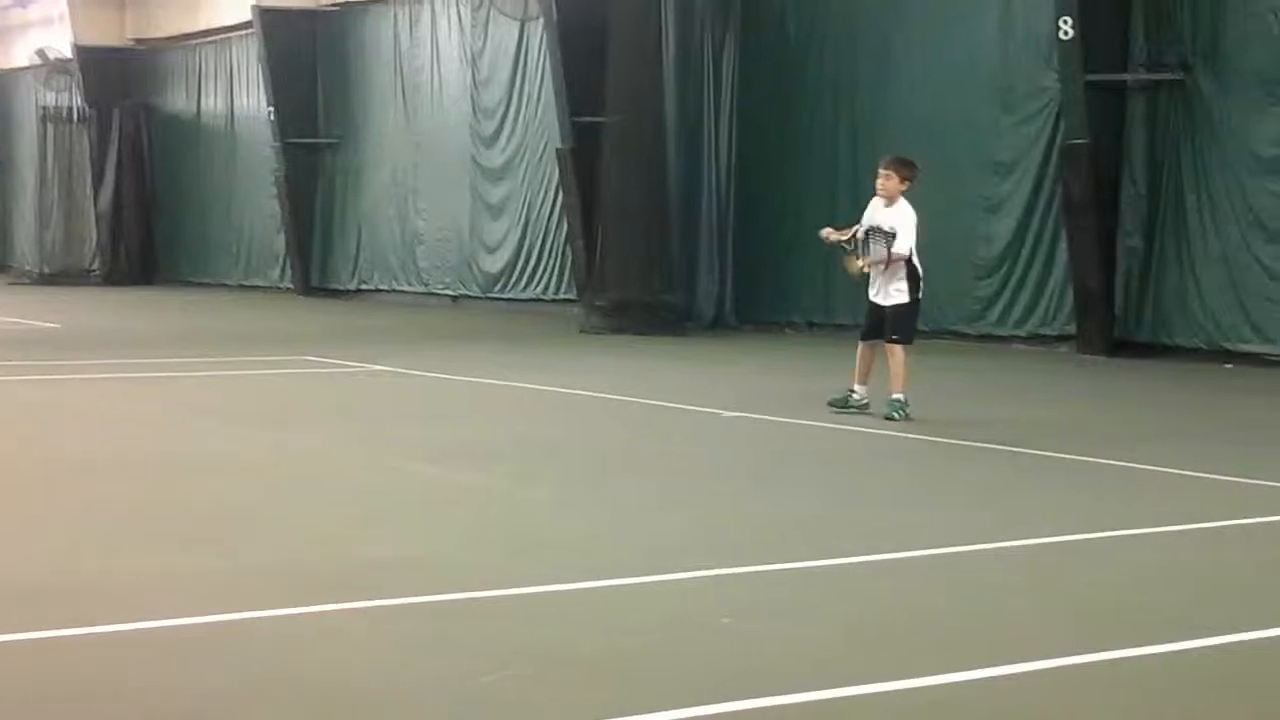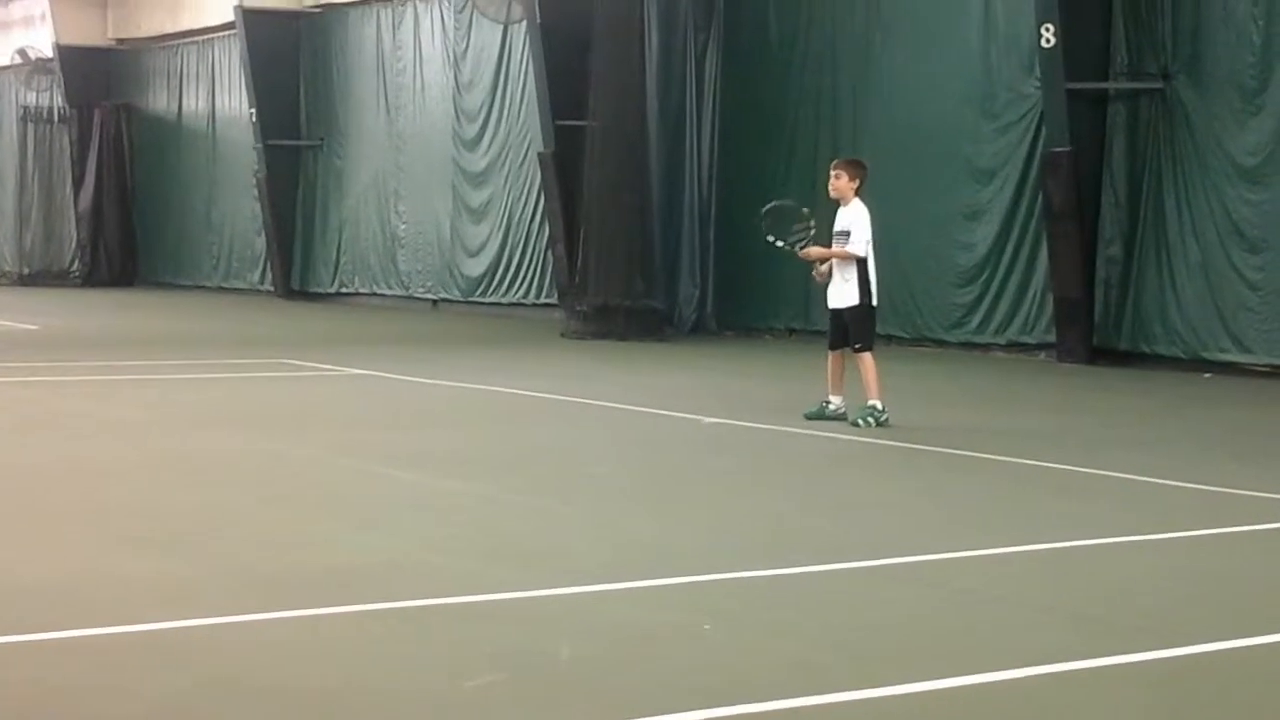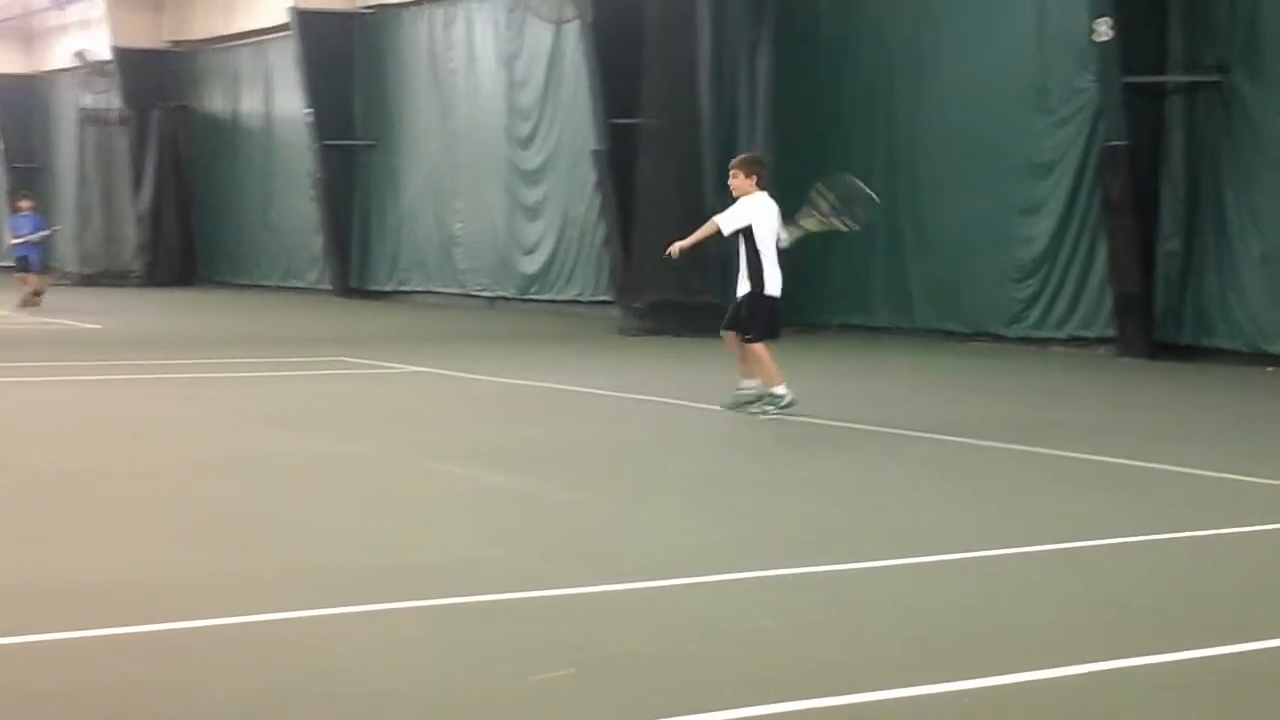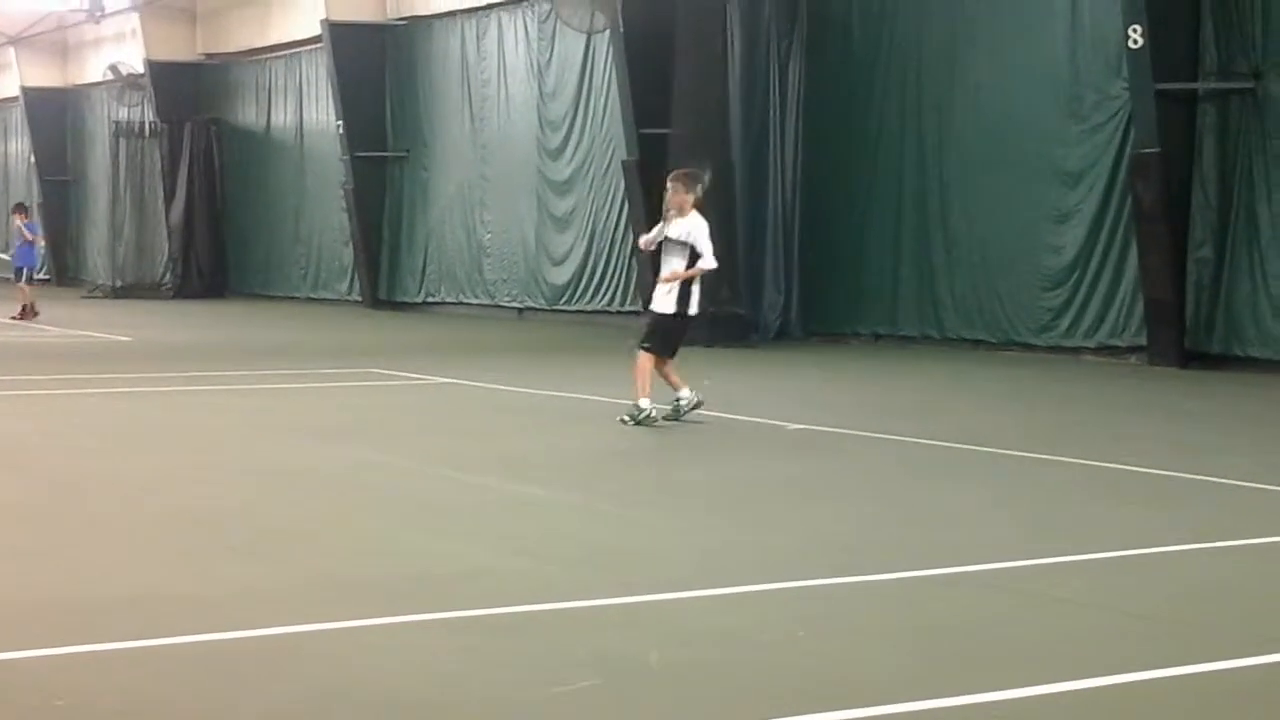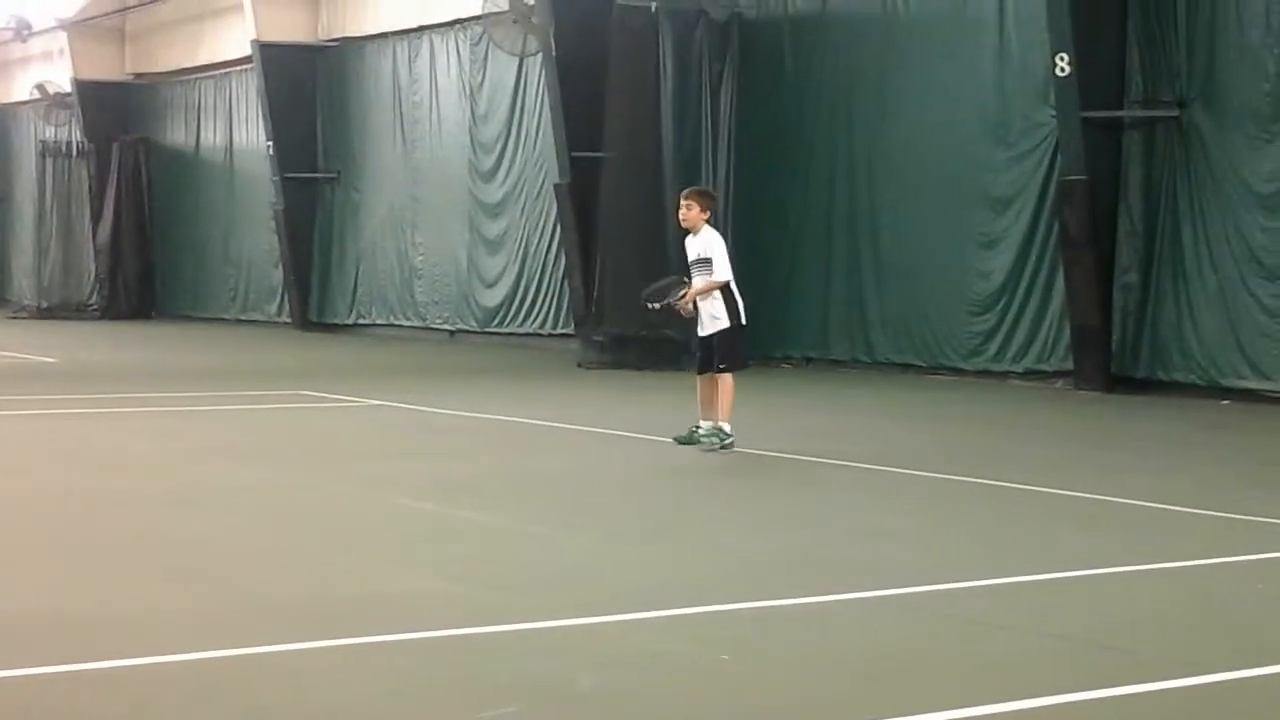
dt=1s
person 1, frame 1
left shoulder: (905, 213)
right shoulder: (875, 205)
left elbow: (901, 253)
right elbow: (863, 230)
left wrist: (868, 263)
right wrist: (839, 235)
left hip: (902, 290)
right hip: (878, 289)
left knee: (893, 343)
right knee: (866, 339)
left ankle: (898, 401)
right ankle: (859, 393)
person 1, frame 2
left shoulder: (858, 212)
right shoulder: (841, 212)
left elbow: (857, 251)
left wrist: (822, 253)
right wrist: (826, 267)
left hip: (859, 295)
right hip: (839, 294)
left knee: (862, 350)
right knee: (835, 349)
left ankle: (875, 407)
right ankle: (835, 403)
person 1, frame 3
left shoulder: (748, 204)
right shoulder: (769, 205)
left elbow: (718, 223)
right elbow: (775, 237)
left wrist: (685, 242)
left hip: (759, 286)
right hip: (752, 285)
left knee: (752, 340)
right knee: (731, 332)
left ankle: (780, 393)
right ankle: (750, 386)
person 1, frame 4
left shoulder: (698, 225)
right shoulder: (669, 219)
left elbow: (708, 263)
right elbow: (647, 243)
left wrist: (680, 275)
right wrist: (646, 241)
left hip: (678, 303)
right hip: (662, 300)
left knee: (646, 351)
right knee: (658, 356)
left ankle: (643, 408)
right ankle: (686, 397)
person 1, frame 5
left shoulder: (713, 238)
right shoulder: (689, 241)
left elbow: (722, 277)
left wrist: (694, 292)
right wrist: (690, 303)
left hip: (725, 317)
right hip: (705, 319)
left knee: (723, 371)
right knee: (704, 373)
left ankle: (724, 428)
right ankle: (705, 426)
